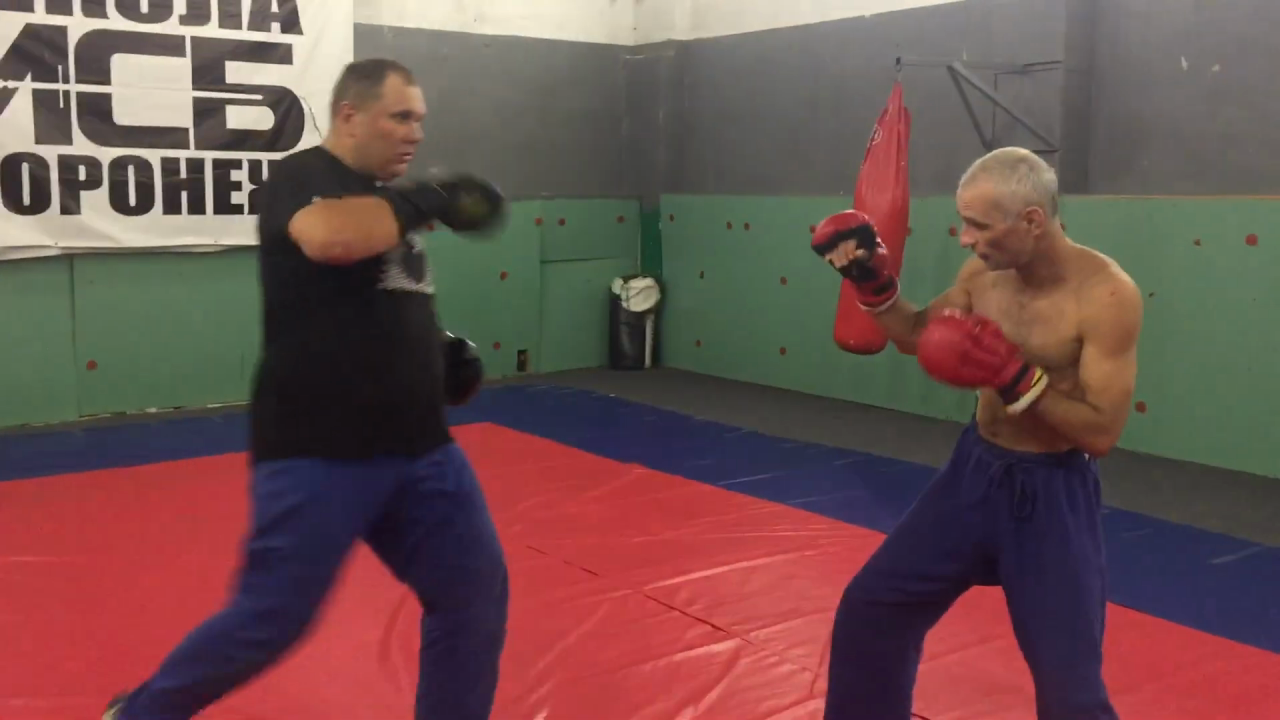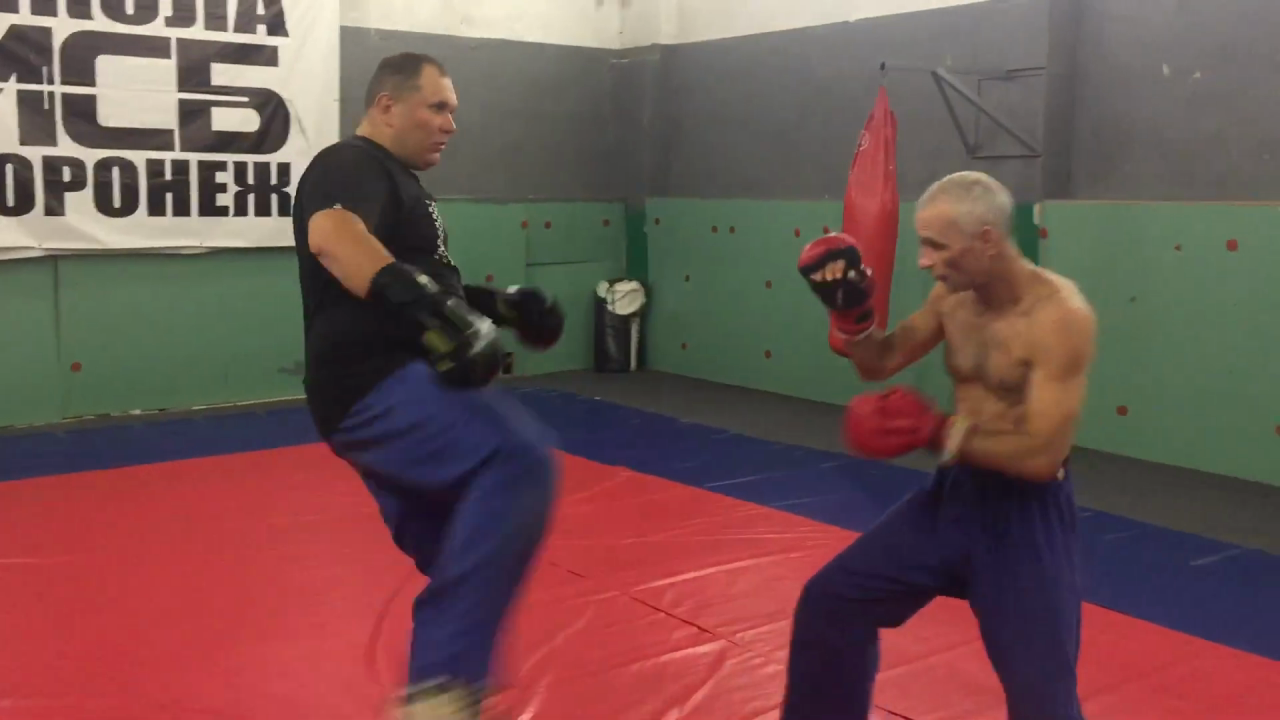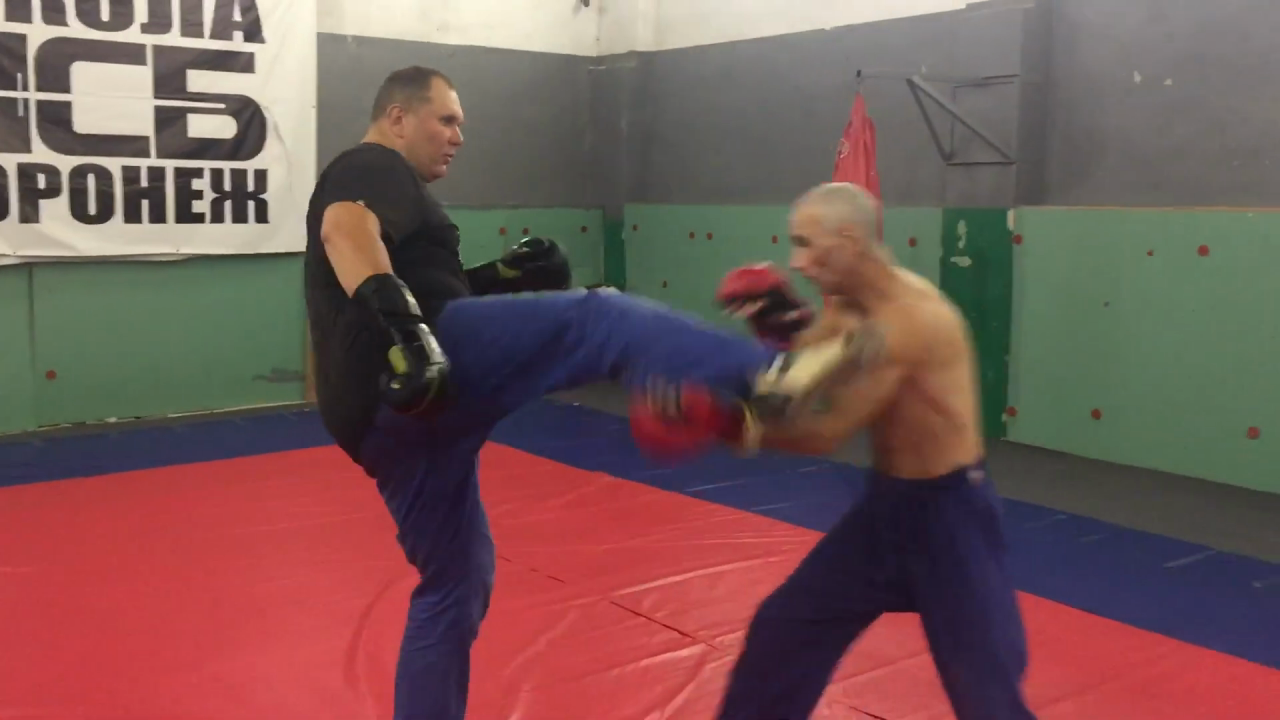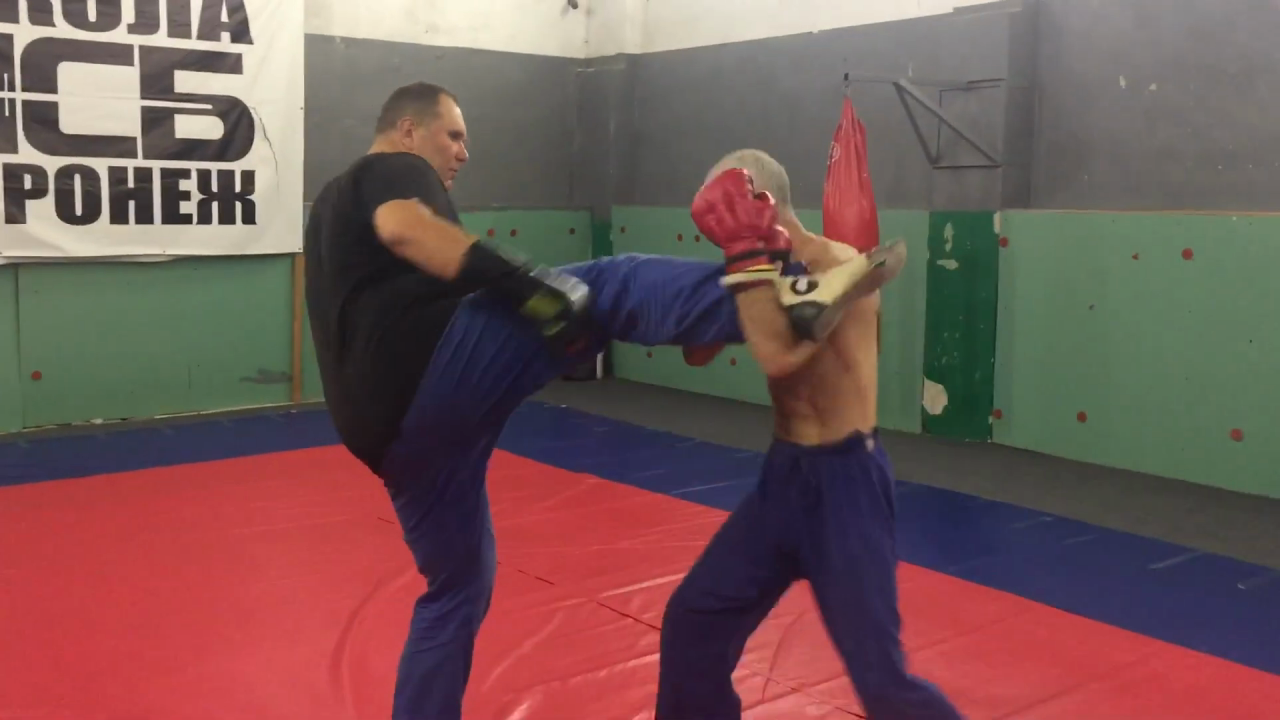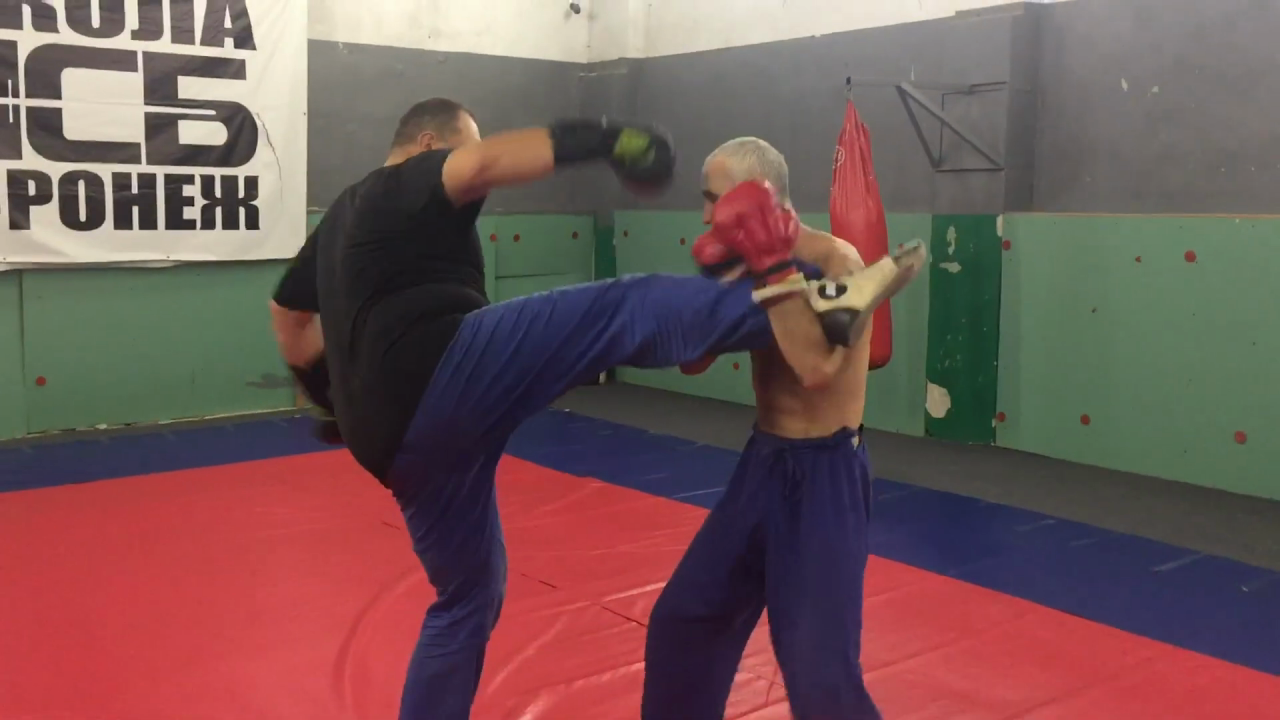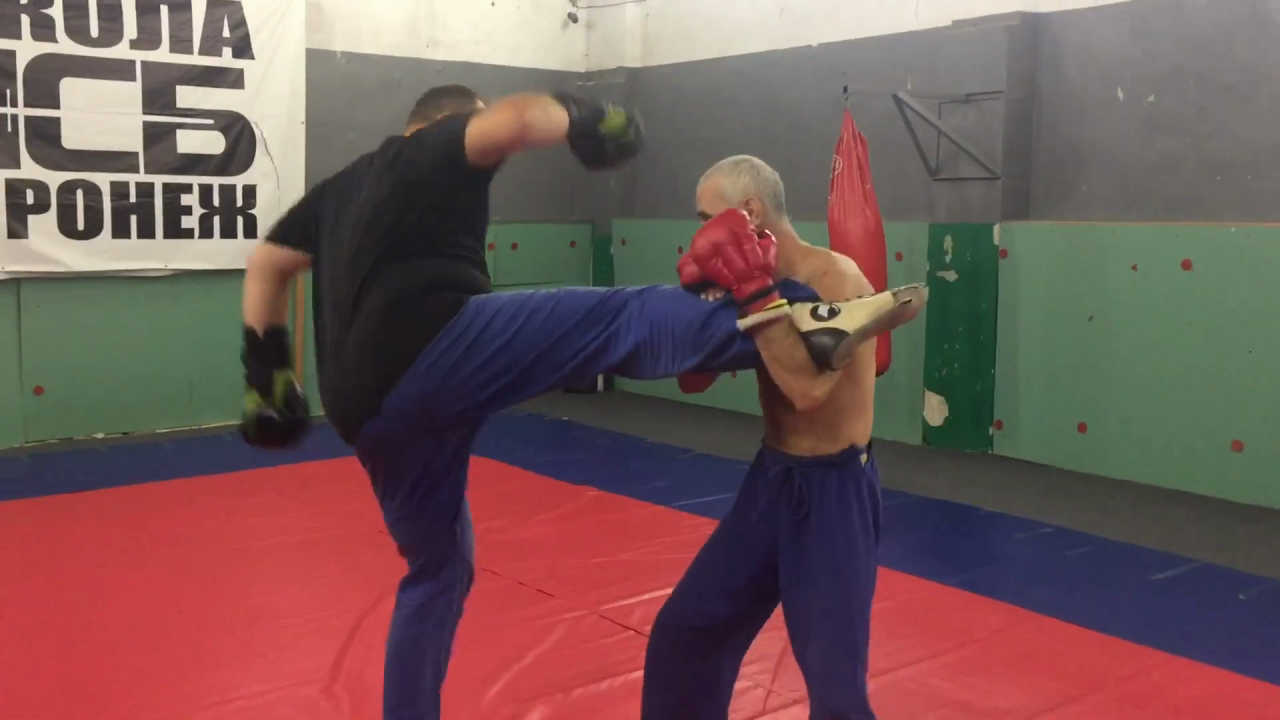
dt=0.2s
person 1, frame 1
left shoulder: (385, 201)
right shoulder: (300, 177)
right elbow: (327, 236)
left wrist: (441, 348)
right wrist: (439, 200)
left hip: (415, 445)
right hip: (317, 449)
left knee: (474, 595)
right knee: (270, 620)
person 1, frame 2
left shoulder: (396, 179)
right shoulder: (349, 165)
left elbow: (427, 290)
right elbow: (332, 237)
left wrist: (502, 306)
right wrist: (435, 313)
left hip: (407, 390)
right hip: (376, 386)
left knee: (462, 574)
right knee: (519, 462)
person 1, frame 3
left shoulder: (379, 180)
right shoulder: (367, 168)
right elbow: (347, 229)
left wrist: (506, 276)
right wrist: (404, 329)
left hip: (378, 415)
right hip: (414, 383)
left knee: (452, 583)
right knee: (603, 322)
right ankle: (765, 377)
person 1, frame 4
left shoulder: (341, 201)
right shoulder: (389, 172)
right elbow: (407, 227)
right wrist: (527, 286)
left hip: (385, 420)
right hip: (436, 366)
left knee: (457, 588)
right knee: (610, 288)
right ankle: (785, 301)
person 1, frame 5
left shoulder: (347, 218)
right shoulder: (410, 181)
right elbow: (493, 163)
left wrist: (324, 389)
right wrist: (608, 138)
left hip: (398, 432)
right hip: (445, 372)
left knee: (468, 595)
right knee: (626, 309)
right ankle: (790, 306)
person 1, frame 6
left shoulder: (344, 189)
right shoulder: (432, 153)
left elbow: (266, 264)
right elbow: (514, 121)
left wrist: (266, 374)
right wrist: (584, 117)
left hip: (375, 402)
right hip: (435, 351)
left knee: (438, 571)
right knee: (620, 319)
right ankle: (790, 326)
person 2, frame 1
left shoulder: (1107, 295)
right shoulder: (986, 271)
left elbow: (1101, 432)
right elbow: (915, 337)
left wrist: (1014, 379)
right wrist: (873, 285)
left hip: (1051, 493)
right hip: (974, 470)
right knee: (871, 606)
person 2, frame 2
left shoulder: (1061, 317)
right shoulder: (952, 293)
left elbow: (1040, 456)
right elbow: (879, 363)
left wrist: (934, 433)
right wrist: (852, 310)
left hip: (1028, 513)
right hip: (955, 494)
right knee: (831, 602)
person 2, frame 3
left shoulder: (914, 319)
right shoulder: (845, 306)
left elbow: (829, 431)
right wrist: (777, 328)
left hip: (950, 514)
right hip: (887, 504)
right knee: (783, 628)
person 2, frame 4
left shoulder: (836, 268)
right shoulder: (769, 270)
left elbow: (779, 359)
left wrist: (747, 257)
left hip: (845, 479)
right hip: (785, 470)
left knee: (875, 667)
right knee: (696, 616)
person 2, frame 5
left shoulder: (837, 262)
left elbow: (818, 369)
right elbow: (692, 362)
left hip: (824, 473)
right hip: (761, 463)
left knee: (820, 668)
right knee: (684, 619)
person 2, frame 6
left shoulder: (837, 279)
left elbow: (808, 389)
right elbow: (693, 379)
right wrist: (708, 306)
left hip: (833, 491)
right hip: (770, 480)
right knee: (685, 631)
